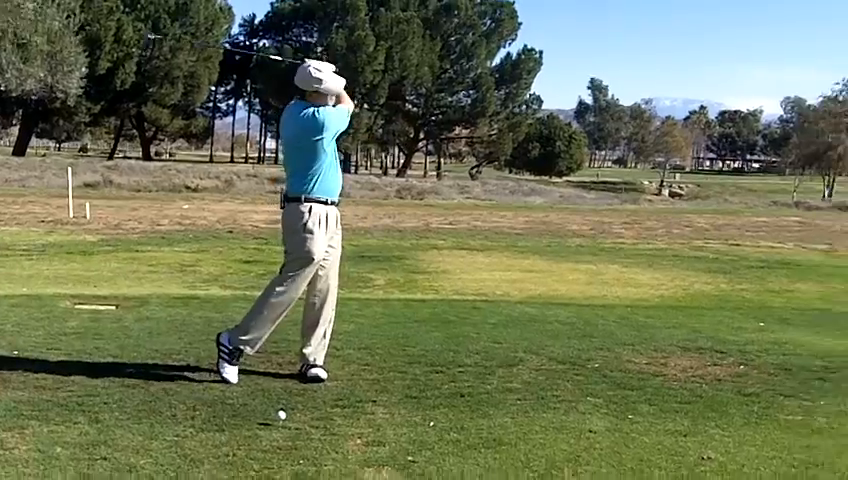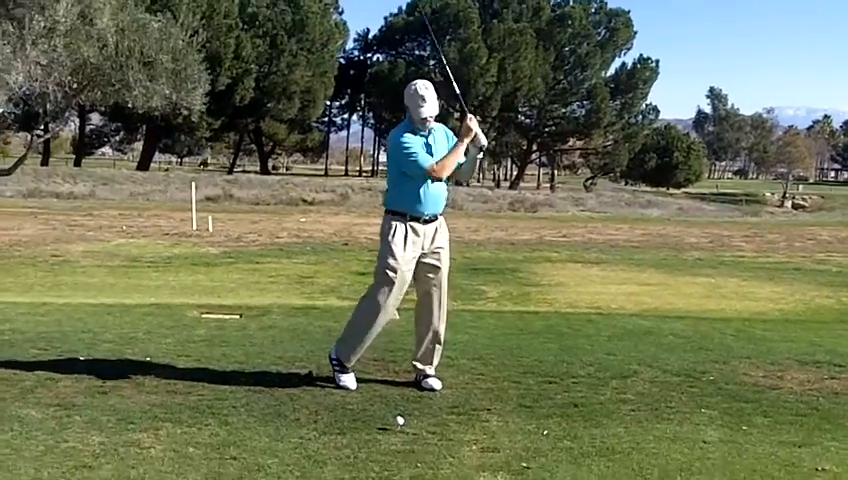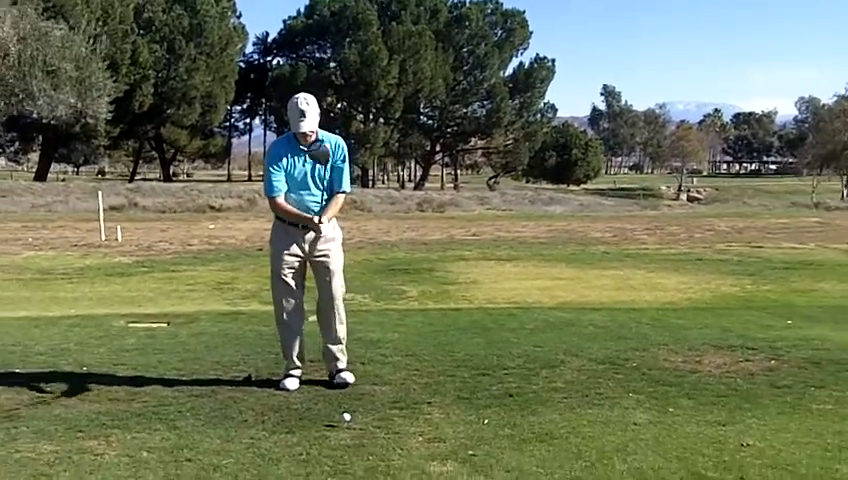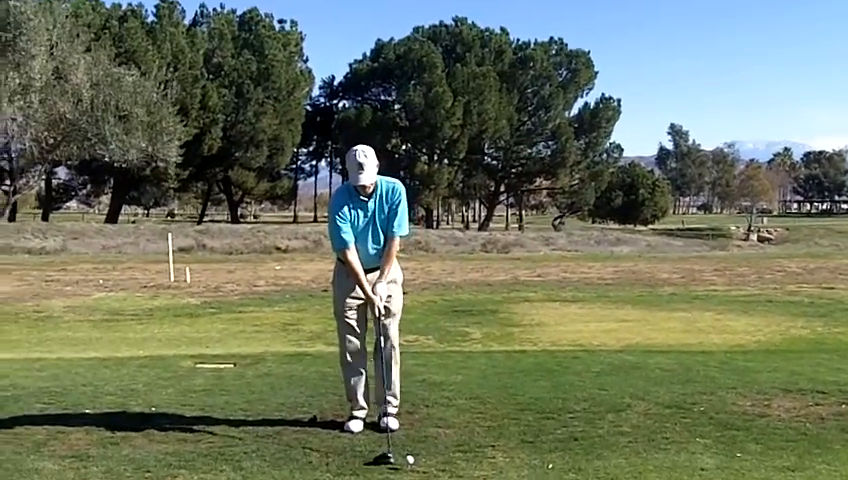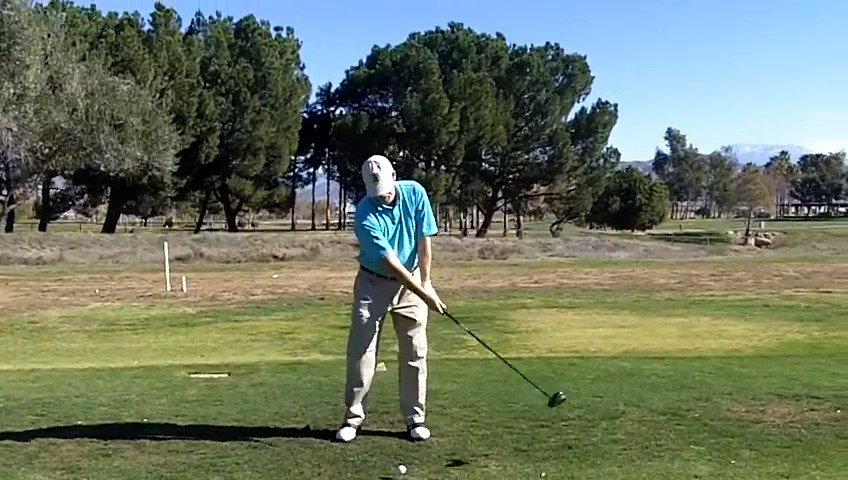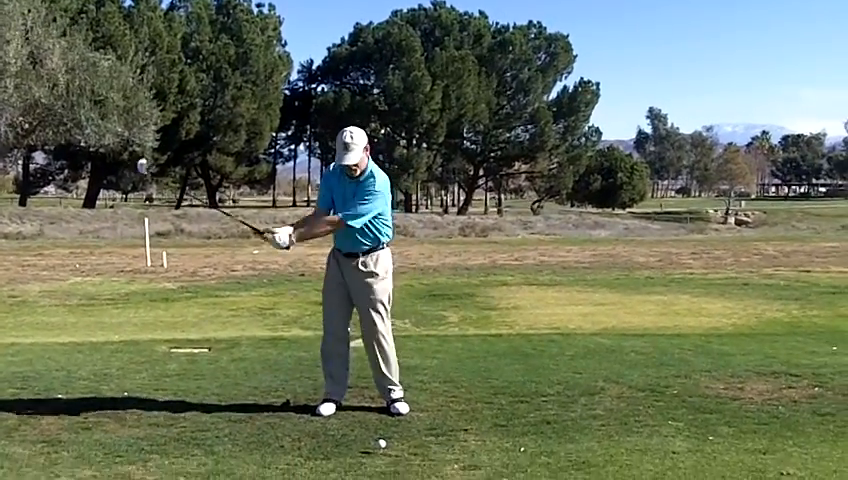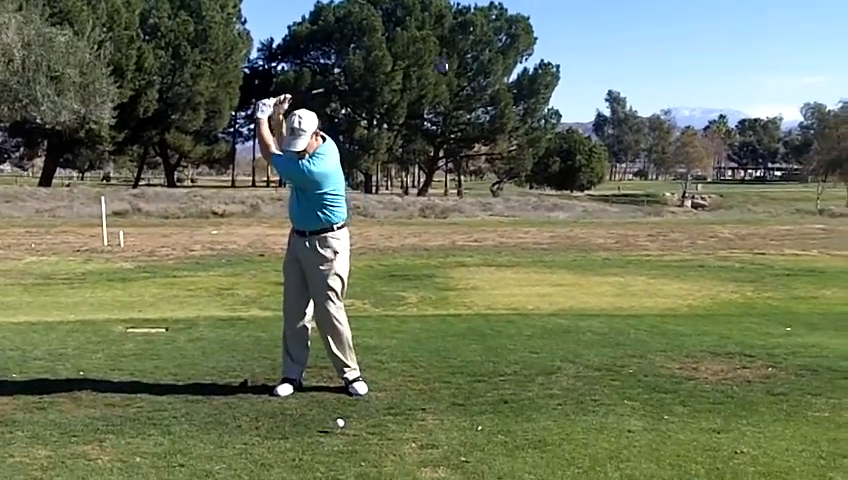
dt=0.7s
person 1, frame 1
left shoulder: (296, 110)
right shoulder: (318, 119)
left elbow: (338, 107)
right elbow: (347, 105)
right wrist: (334, 89)
left hip: (324, 213)
right hip: (310, 214)
left knee: (324, 292)
right knee: (290, 284)
left ankle: (312, 360)
right ankle: (235, 342)
person 1, frame 2
left shoulder: (445, 133)
right shoulder: (401, 138)
right elbow: (439, 173)
left wrist: (475, 147)
right wrist: (464, 139)
left hip: (435, 228)
right hip: (401, 227)
left knee: (434, 301)
right knee: (384, 296)
left ankle: (425, 369)
right ankle: (342, 358)
person 1, frame 3
left shoulder: (336, 146)
right shoulder: (277, 150)
left elbow: (340, 193)
right elbow: (275, 201)
left wrist: (323, 219)
right wrist: (307, 219)
left hip: (326, 232)
right hip: (287, 232)
left knee: (332, 295)
right knee: (287, 302)
left ankle: (338, 364)
right ankle: (293, 367)
person 1, frame 4
left shoulder: (394, 190)
right shoulder: (339, 200)
left elbow: (394, 240)
right elbow: (347, 251)
left wrist: (382, 283)
right wrist: (368, 294)
left hip: (386, 272)
right hip: (349, 275)
left knee: (389, 341)
right knee: (351, 345)
left ankle: (388, 408)
right ankle: (358, 409)
person 1, frame 5
left shoulder: (415, 192)
right shoulder: (365, 214)
left elbow: (424, 240)
right elbow: (389, 260)
left wrist: (426, 282)
right wrist: (423, 294)
left hip: (412, 280)
right hip: (373, 283)
left knee: (414, 353)
right knee: (361, 352)
left ankle: (414, 418)
right ankle: (353, 417)
person 1, frame 6
left shoulder: (376, 185)
right shoulder: (334, 173)
left elbow: (338, 222)
right elbow: (321, 213)
left wrist: (296, 236)
right wrist: (293, 229)
left hip: (372, 262)
right hip: (339, 258)
left knee: (376, 330)
right knee: (334, 330)
left ankle: (393, 394)
right ankle: (334, 394)
person 1, frame 7
left shoulder: (312, 169)
right shoulder: (325, 143)
left elbow: (270, 154)
right elbow: (282, 149)
left wrist: (261, 119)
right wrist: (277, 116)
left hip: (326, 243)
right hip: (299, 238)
left knee: (328, 310)
right knee: (294, 310)
left ankle: (351, 374)
right ankle: (292, 374)
